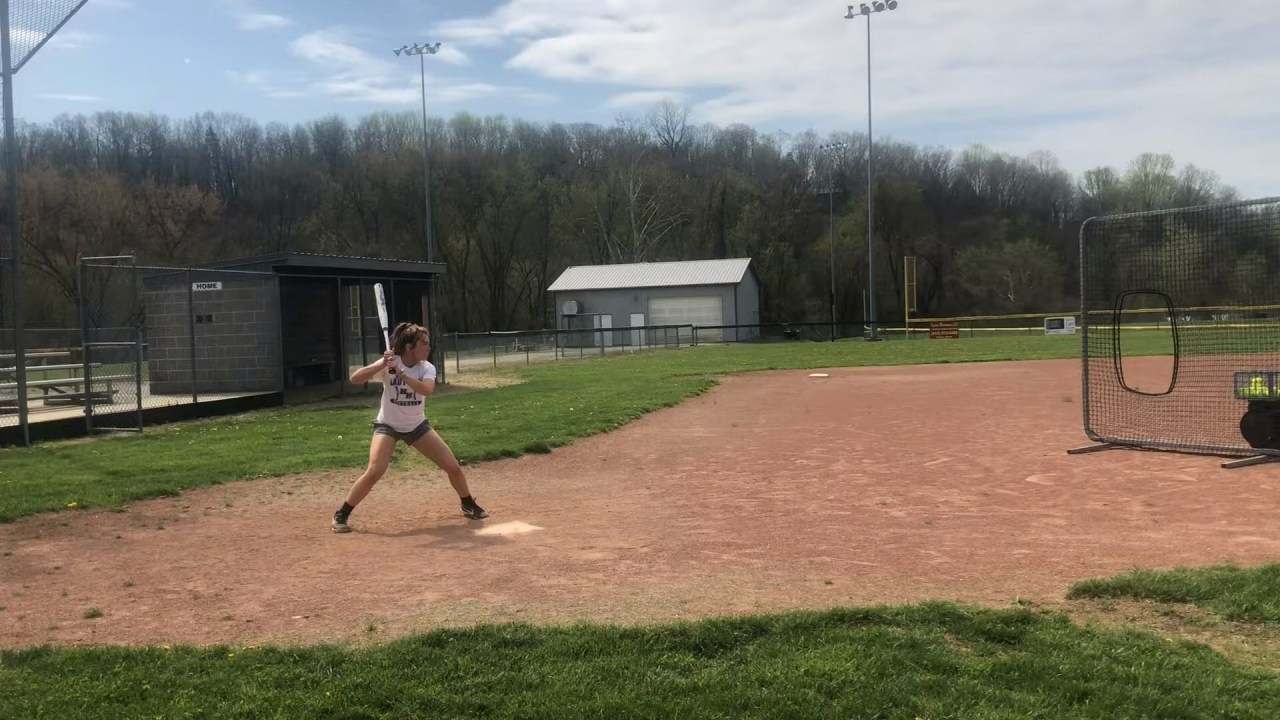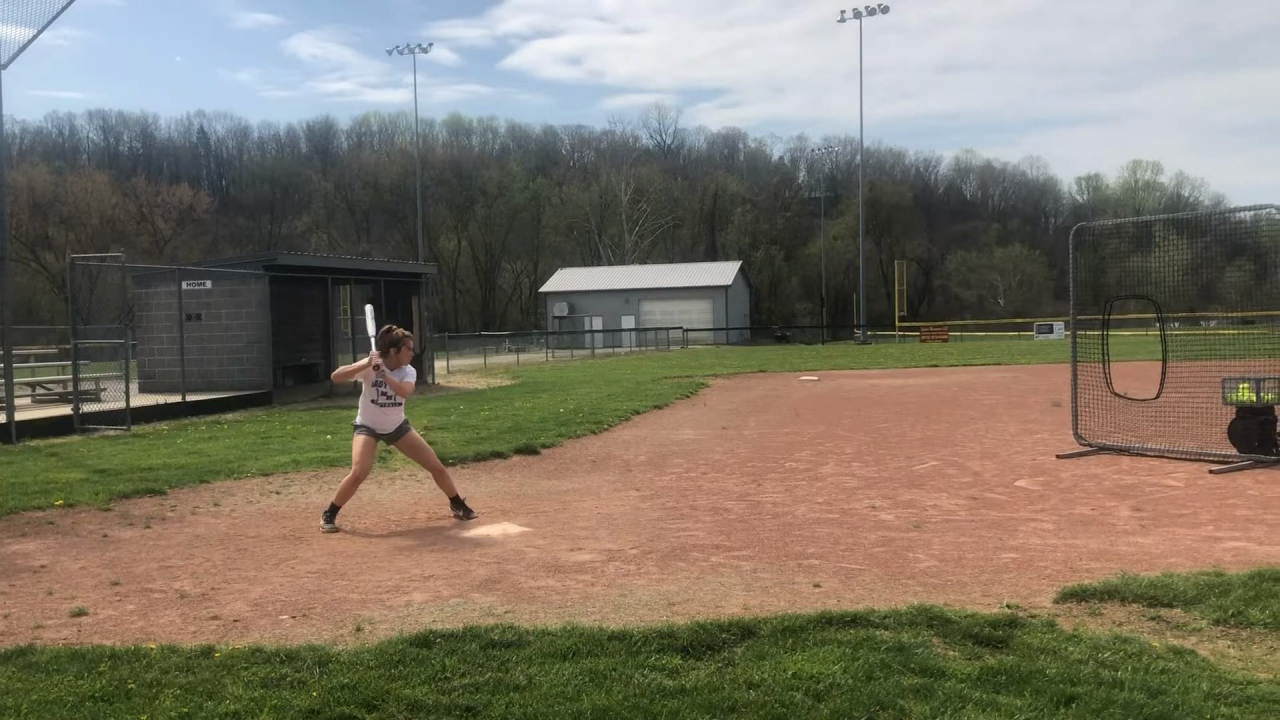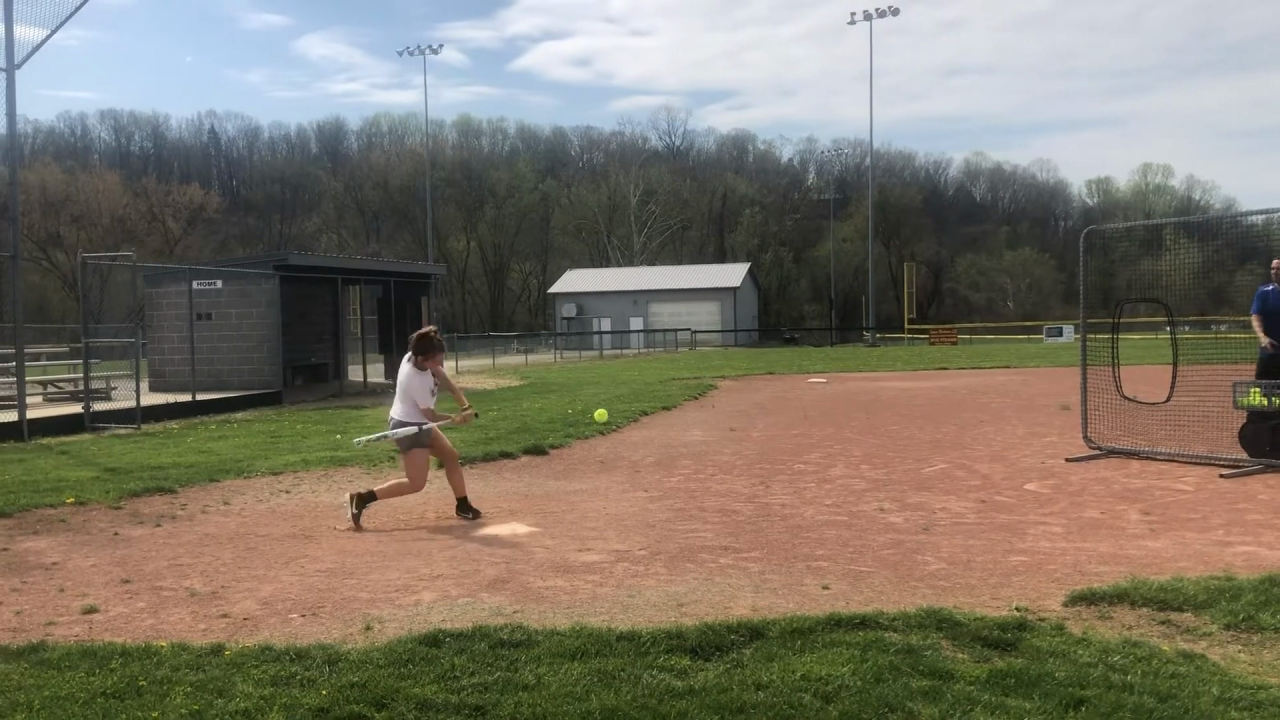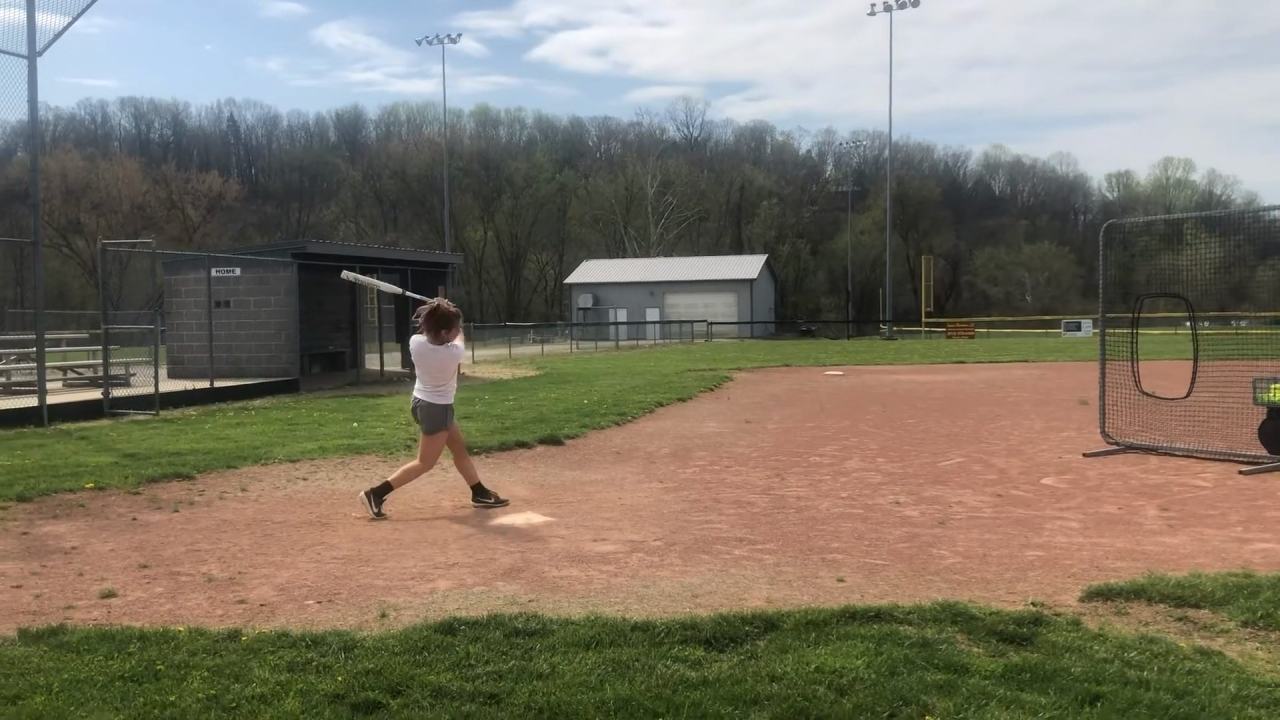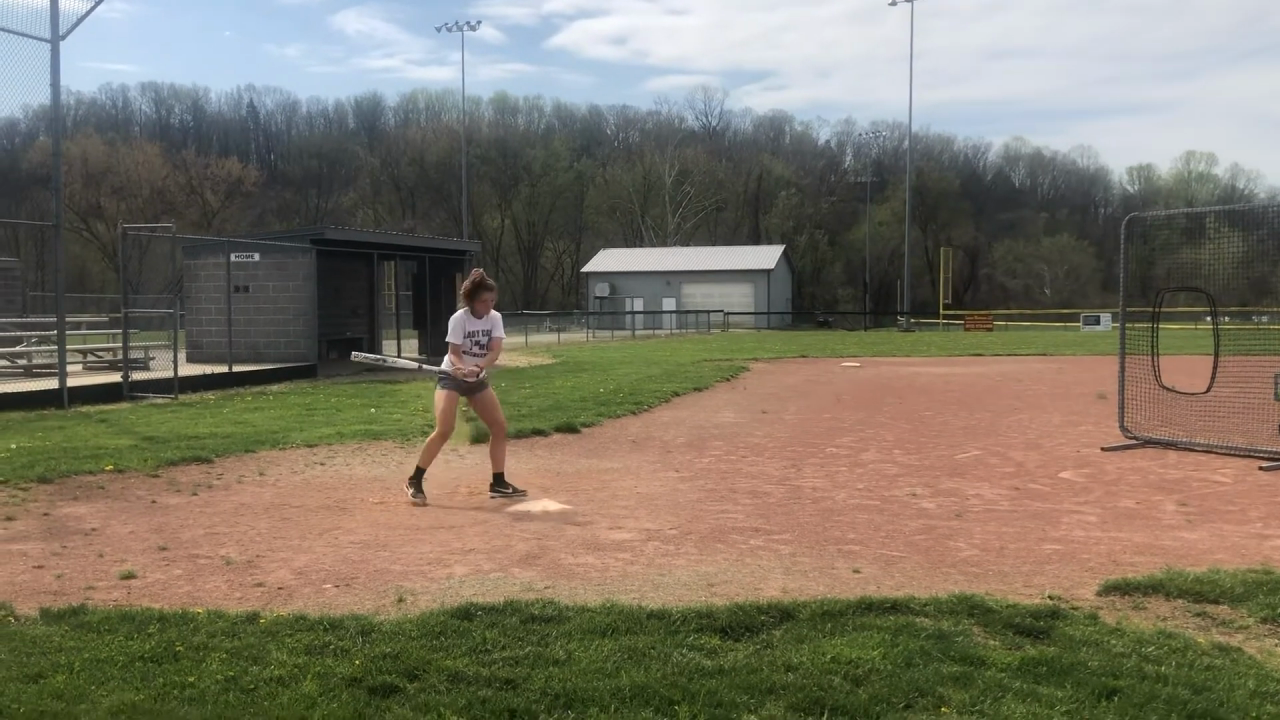
dt=0.7s
person 1, frame 1
left shoulder: (427, 368)
right shoulder: (389, 363)
left elbow: (427, 390)
right elbow: (355, 378)
left wrist: (401, 375)
right wrist: (383, 364)
left hip: (417, 425)
right hip: (388, 425)
left knee: (453, 466)
right knee: (374, 472)
left ankle: (468, 505)
right ankle: (342, 514)
person 1, frame 2
left shoulder: (408, 371)
right shoulder: (369, 365)
left elbow: (405, 392)
right elbow: (335, 376)
left wrist: (382, 373)
right wrist: (367, 365)
left hip: (397, 426)
right hip: (367, 426)
left knee: (436, 466)
right knee: (359, 473)
left ankle: (458, 505)
right ankle: (329, 514)
person 1, frame 3
left shoulder: (412, 357)
right shoulder: (416, 381)
left elbow: (444, 379)
right elbow: (430, 414)
left wrist: (465, 403)
right wrist: (456, 418)
left hip: (419, 424)
right hip: (408, 427)
left knee: (452, 458)
right knee: (416, 483)
left ankle: (464, 507)
right ankle: (360, 500)
person 1, frame 4
left shoulder: (416, 343)
right shoulder: (455, 351)
right elbow: (460, 336)
left wrist: (433, 311)
right wrist: (443, 309)
left hip: (422, 403)
right hip: (437, 409)
left knee: (460, 447)
right knee: (425, 462)
left ankle: (480, 494)
right ankle: (375, 494)
person 1, frame 5
left shoulder: (495, 318)
right shoulder: (459, 319)
left elbow: (496, 351)
right elbow: (453, 353)
left wrist: (476, 368)
right wrist: (460, 367)
left hip: (478, 380)
right hip: (451, 378)
left knee: (499, 429)
right knee: (444, 431)
left ankle: (498, 484)
right ankle: (415, 480)
